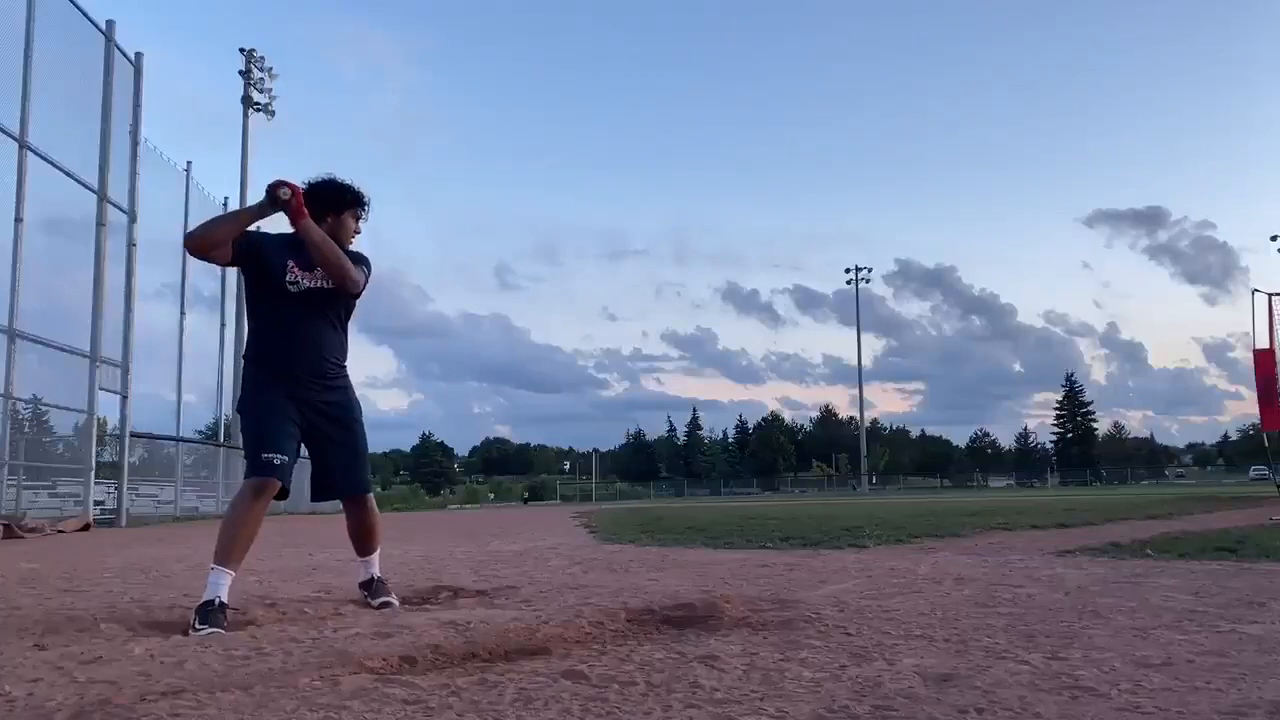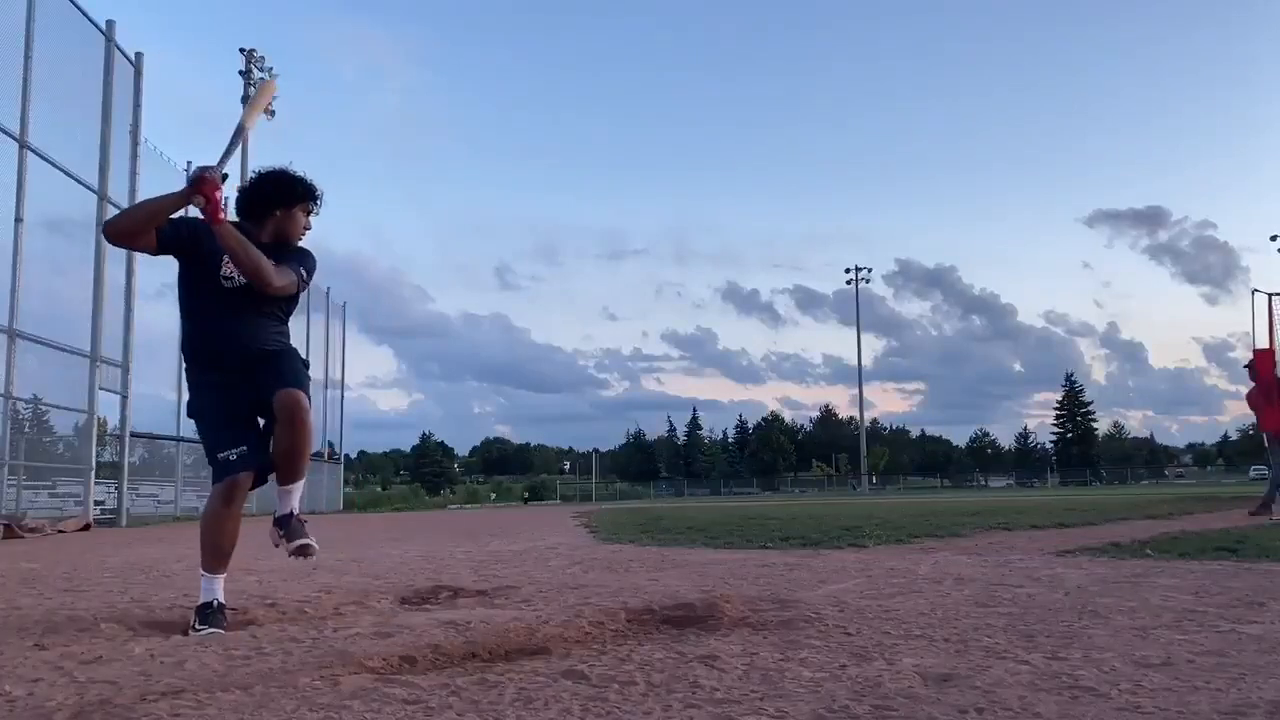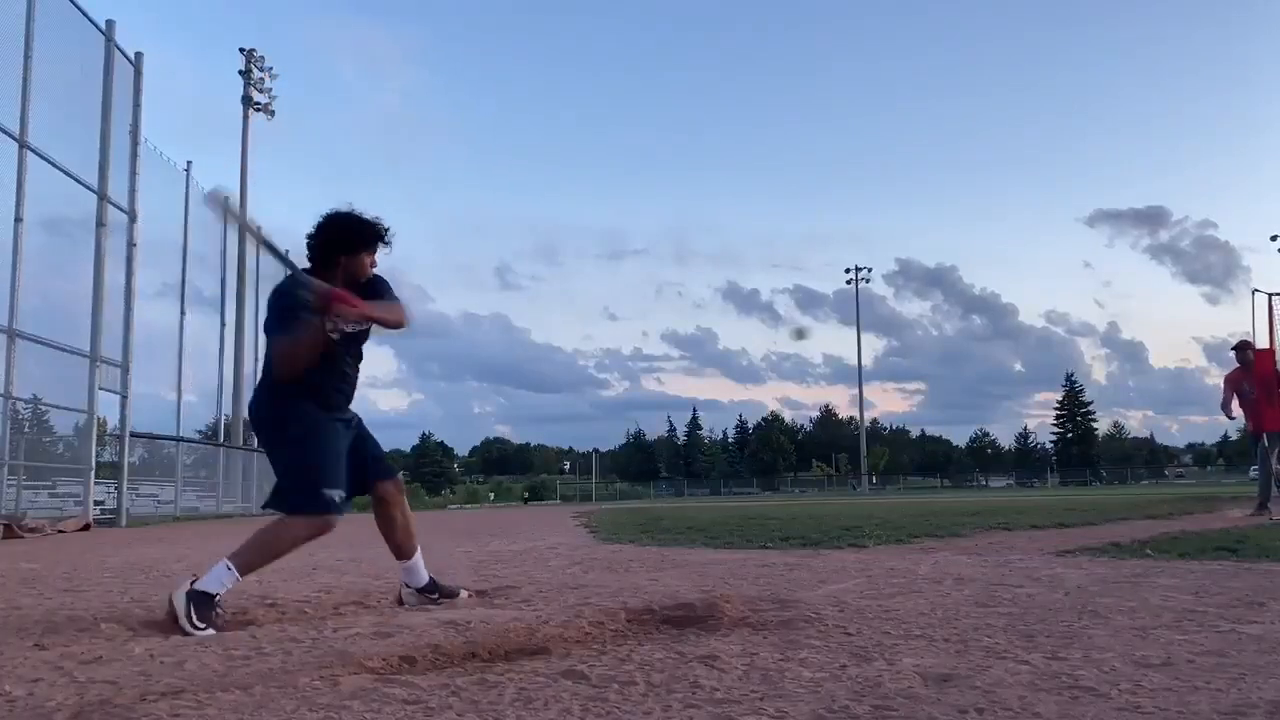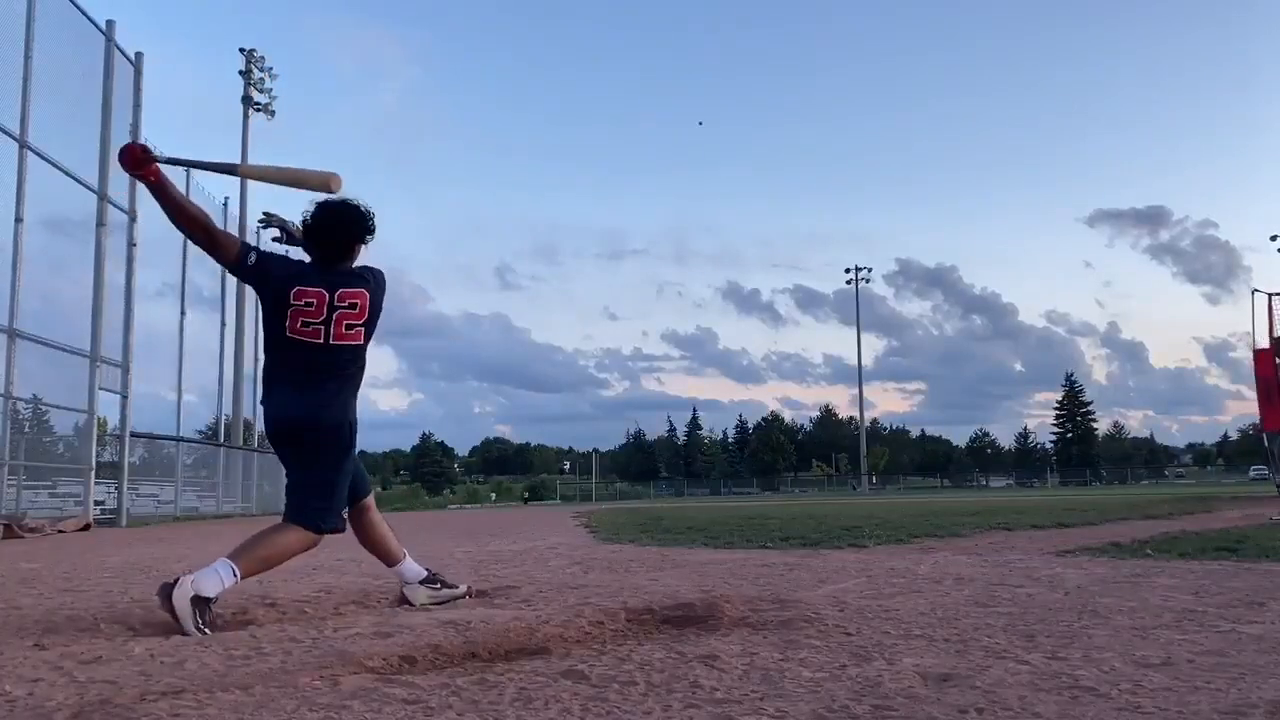
dt=0.7s
person 1, frame 1
left shoulder: (356, 262)
right shoulder: (264, 247)
left elbow: (347, 279)
right elbow: (196, 242)
left wrist: (299, 218)
right wrist: (265, 208)
left hip: (331, 390)
right hip: (270, 387)
left knee: (358, 490)
right knee: (263, 481)
left ankle: (371, 577)
right ankle: (214, 597)
person 1, frame 2
left shoulder: (299, 260)
right shoulder: (198, 236)
left elbow: (270, 281)
right elbow: (116, 231)
left wrist: (216, 216)
right wrist: (187, 196)
left hip: (270, 362)
right hip: (215, 377)
left knee: (293, 403)
right knee: (234, 480)
left ankle: (287, 513)
right ankle: (210, 599)
person 1, frame 3
left shoulder: (371, 287)
right shoulder: (295, 292)
left elbow: (395, 314)
right elbow: (285, 368)
left wrist: (346, 306)
right wrist: (326, 311)
left hip: (329, 412)
right hip: (292, 415)
left knee: (388, 488)
right knee: (317, 513)
left ankle: (417, 581)
right ankle: (204, 590)
person 1, frame 4
left shoulder: (280, 275)
right shoulder: (373, 284)
left elbow: (208, 235)
left wrist: (150, 176)
right wrist: (296, 233)
left hip: (283, 416)
right hip: (329, 421)
left knee: (360, 501)
right knee: (308, 524)
left ankle: (417, 580)
right ankle: (199, 587)
